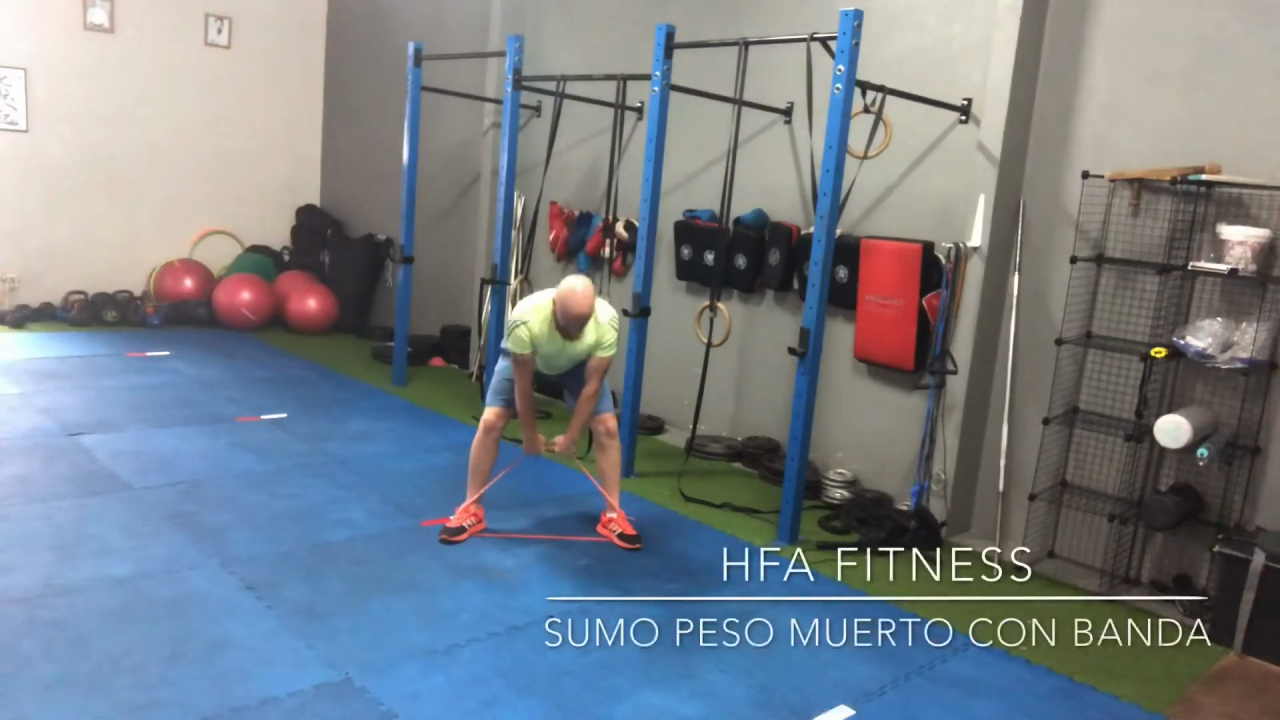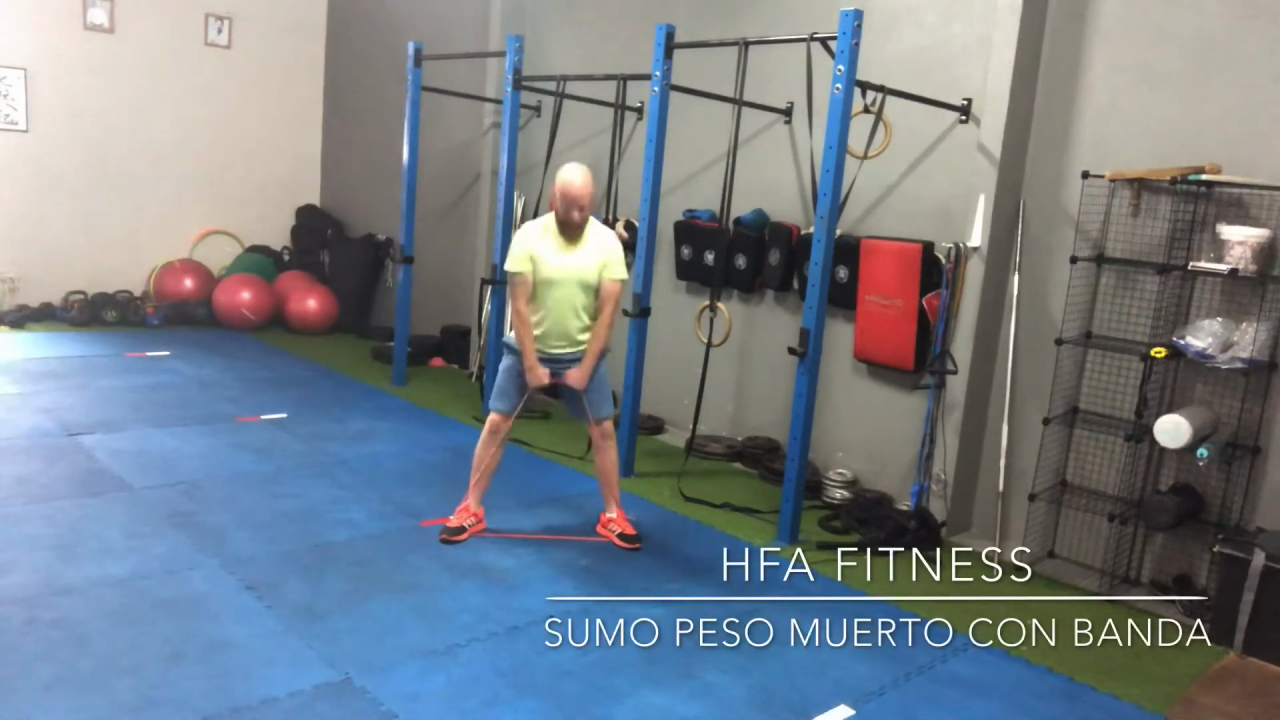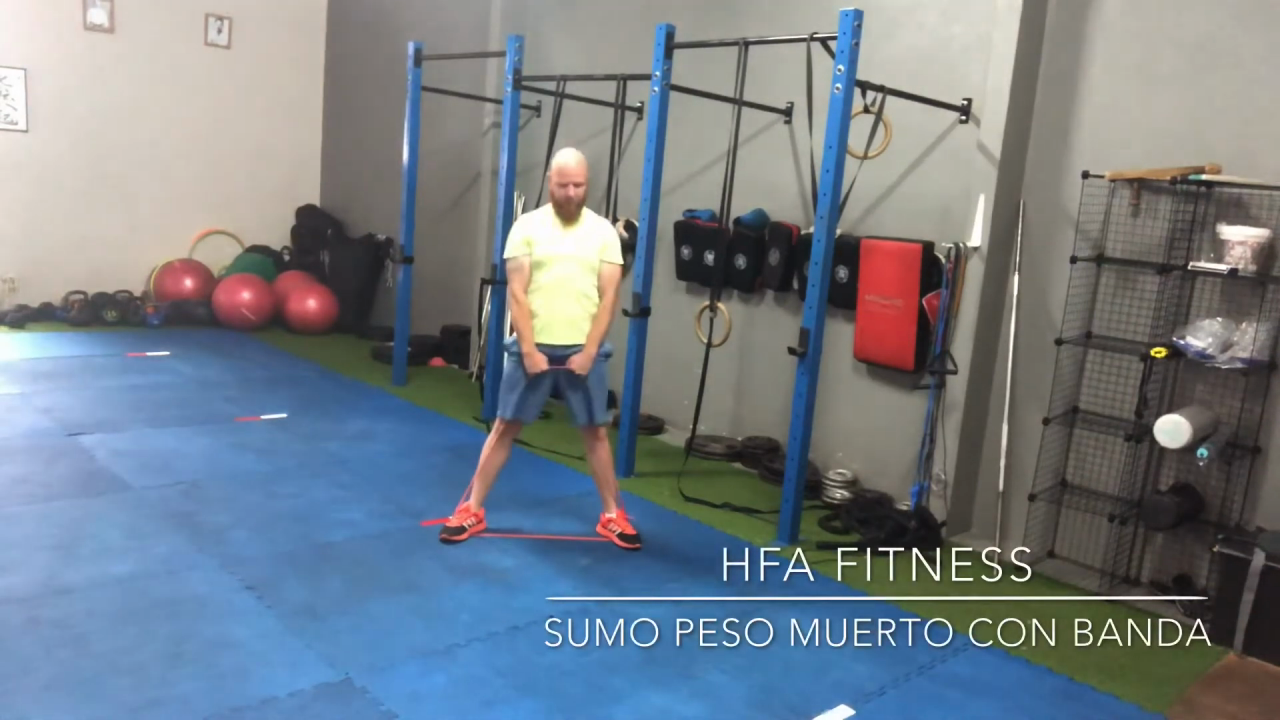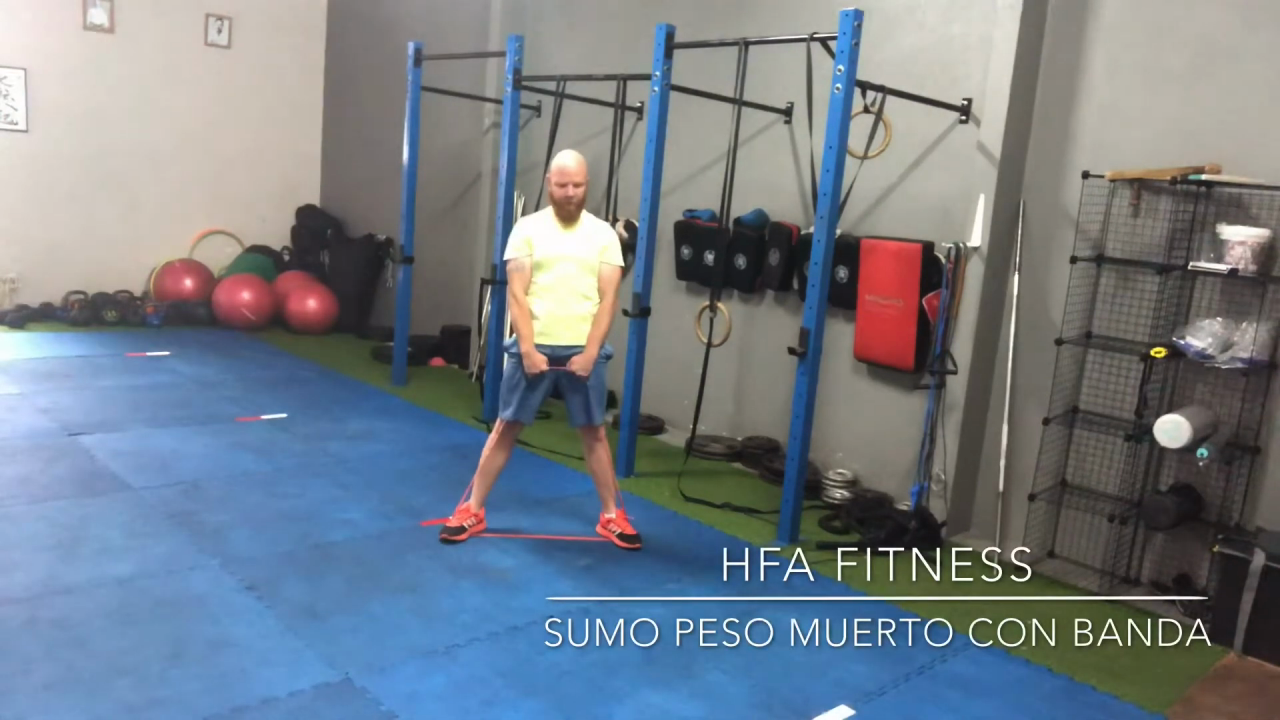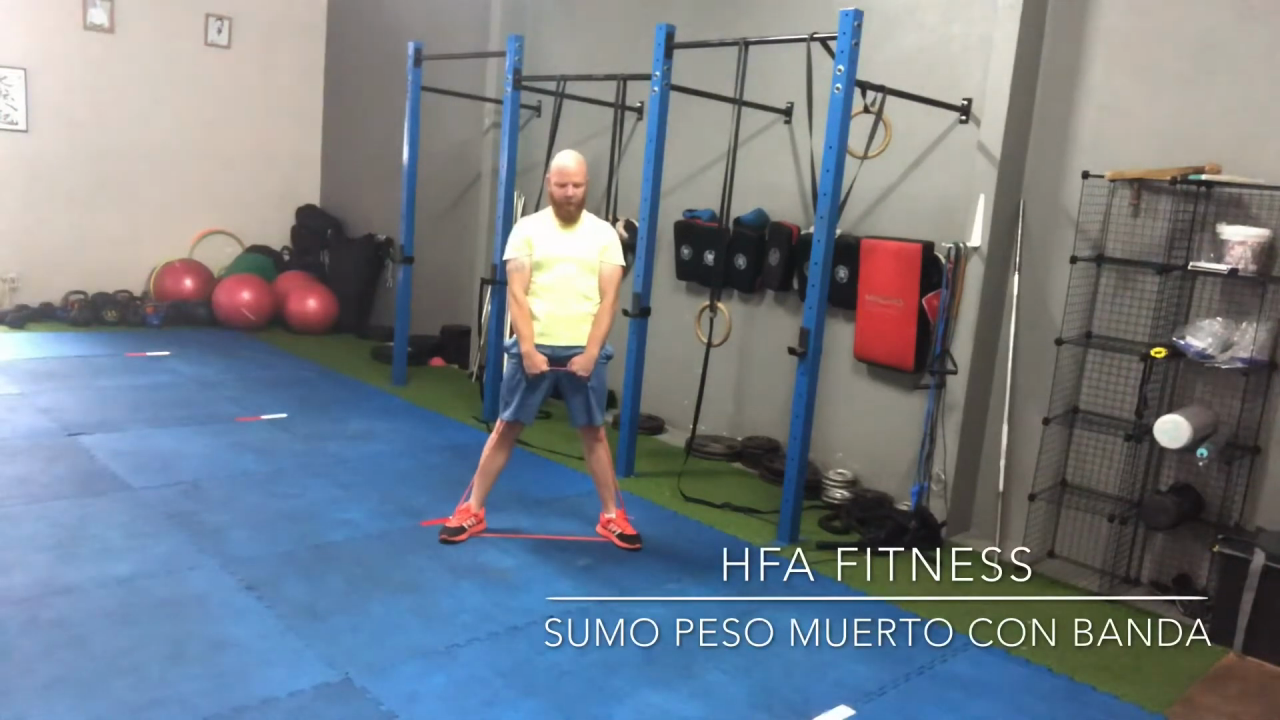
dt=0.5s
person 1, frame 1
left shoulder: (606, 320)
right shoulder: (526, 317)
left elbow: (592, 384)
right elbow: (523, 383)
left wrist: (571, 435)
right wrist: (530, 434)
left hip: (577, 364)
right hip: (523, 359)
left knee: (607, 428)
right knee: (490, 423)
left ankle: (613, 516)
right ankle: (471, 511)
person 1, frame 2
left shoulder: (608, 242)
right shoulder: (529, 236)
left elbow: (607, 312)
right elbow: (520, 307)
left wrist: (586, 368)
right wrist: (531, 365)
left hip: (582, 351)
right hip: (528, 347)
left knee: (604, 430)
right knee: (496, 425)
left ankle: (613, 515)
right ankle: (471, 509)
person 1, frame 3
left shoulder: (603, 231)
right shoulder: (527, 225)
left elbow: (608, 297)
right elbow: (517, 293)
left wrist: (588, 351)
right wrist: (529, 349)
left hip: (584, 349)
right hip: (533, 347)
left knee: (596, 431)
right knee: (505, 427)
left ankle: (612, 516)
right ankle: (472, 510)
person 1, frame 4
left shoulder: (603, 234)
right shoulder: (528, 228)
left elbow: (608, 299)
right elbow: (517, 294)
left wrist: (590, 352)
right wrist: (528, 349)
left hip: (584, 351)
right hip: (534, 347)
left knee: (594, 432)
right knee: (506, 427)
left ankle: (612, 516)
right ankle: (472, 510)
person 1, frame 5
left shoulder: (604, 233)
right shoulder: (528, 228)
left elbow: (608, 299)
right elbow: (517, 294)
left wrist: (590, 352)
right wrist: (529, 350)
left hip: (584, 351)
right hip: (534, 348)
left knee: (593, 432)
right knee: (507, 428)
left ankle: (612, 516)
right ankle: (472, 510)
